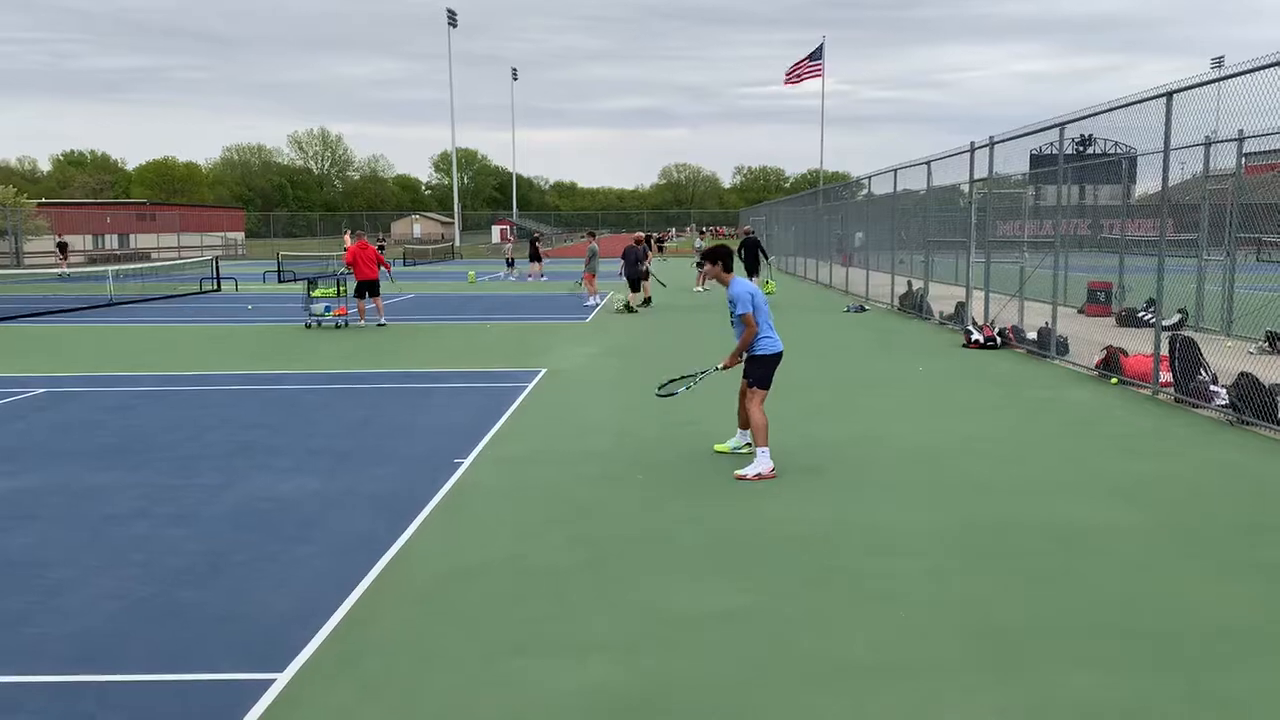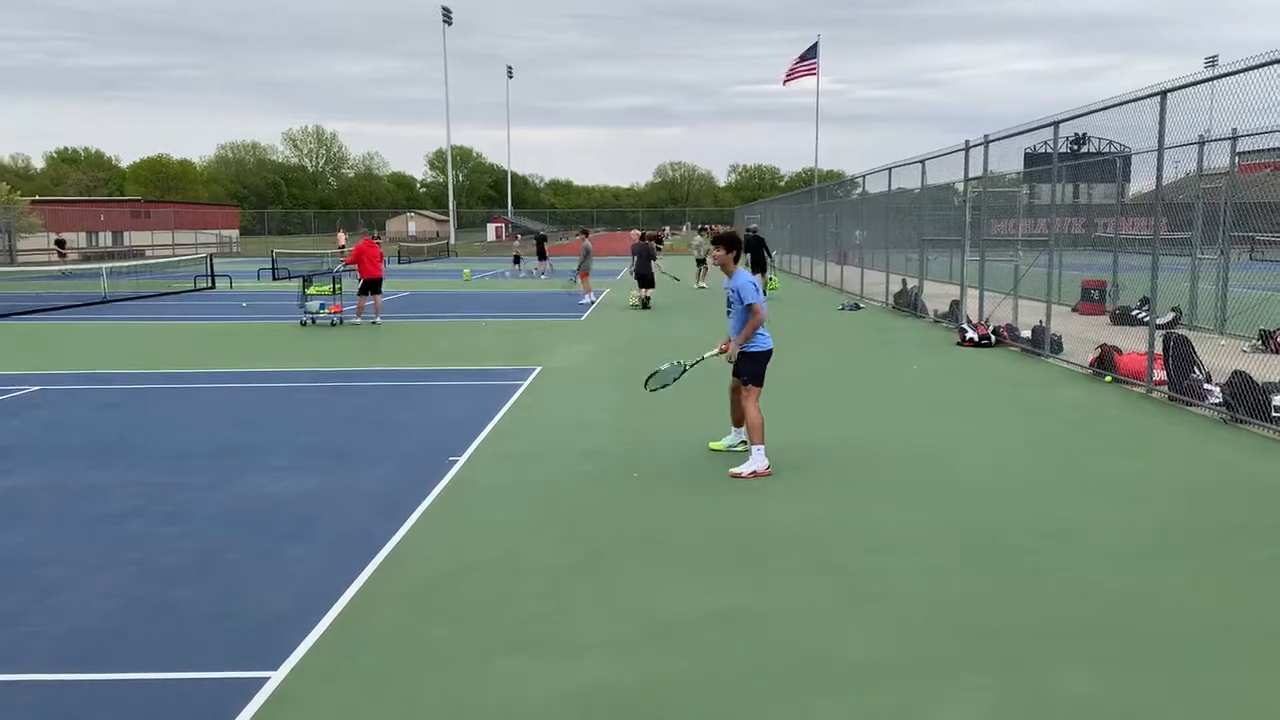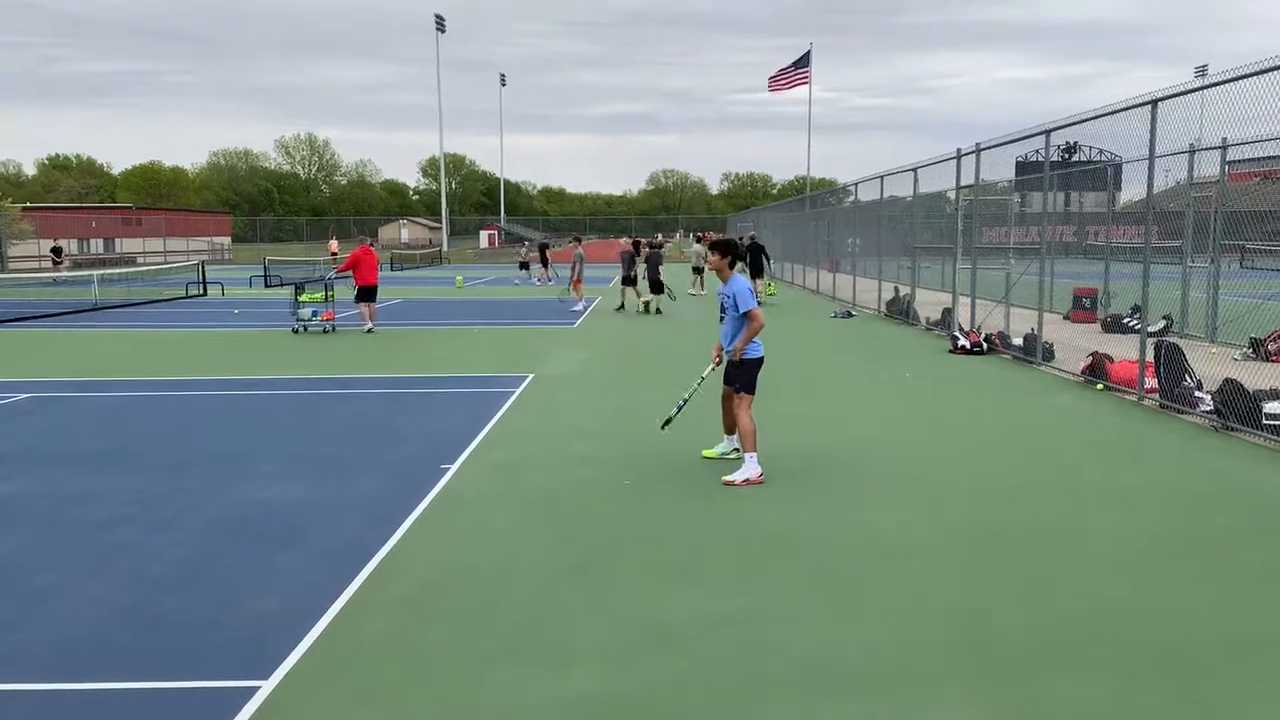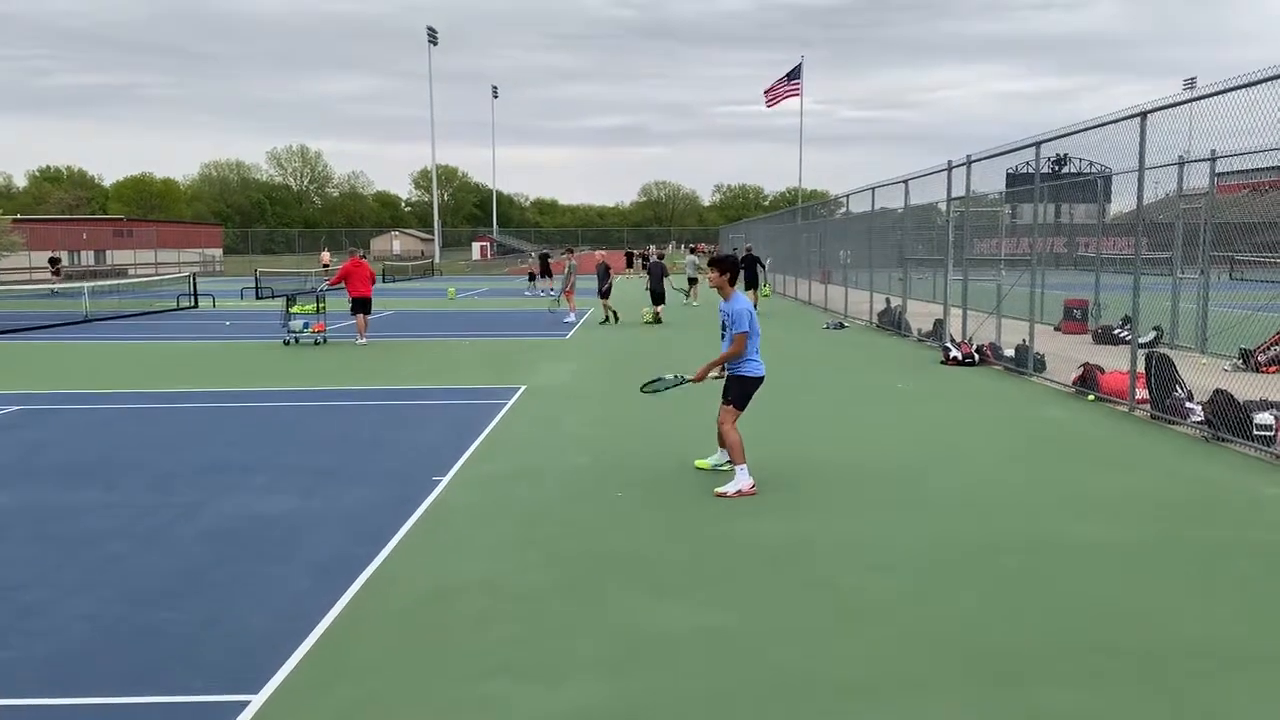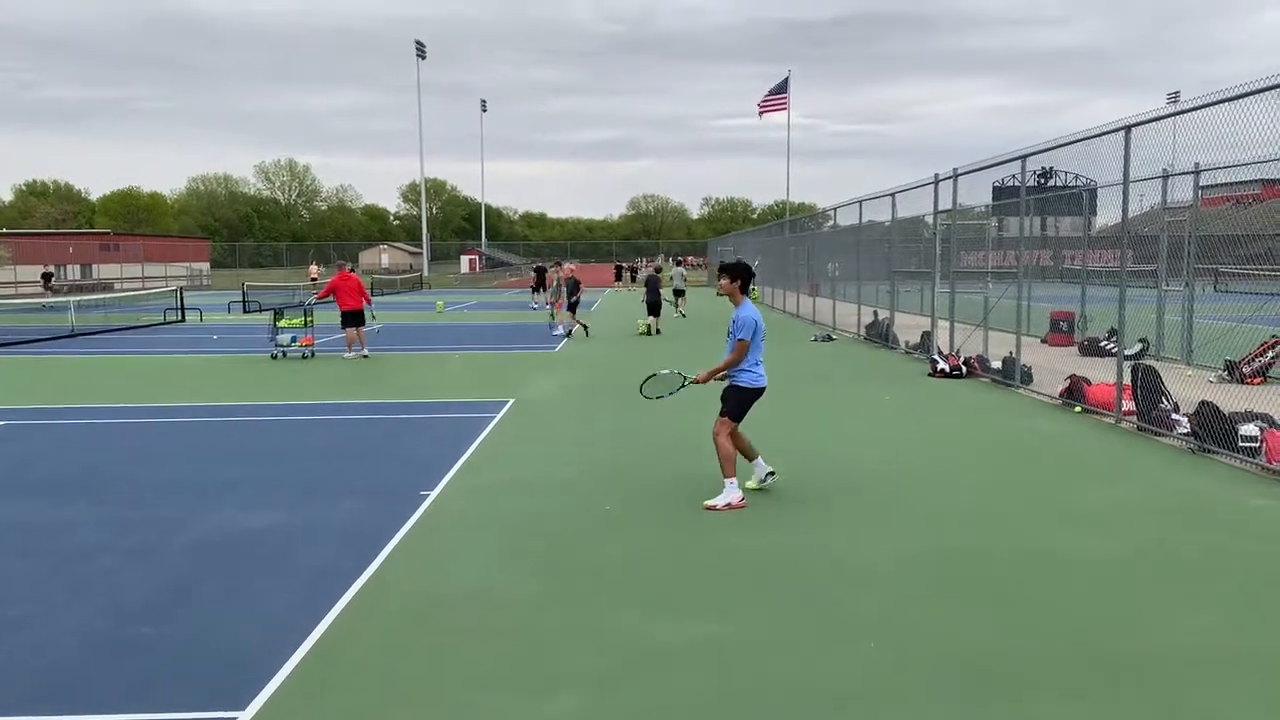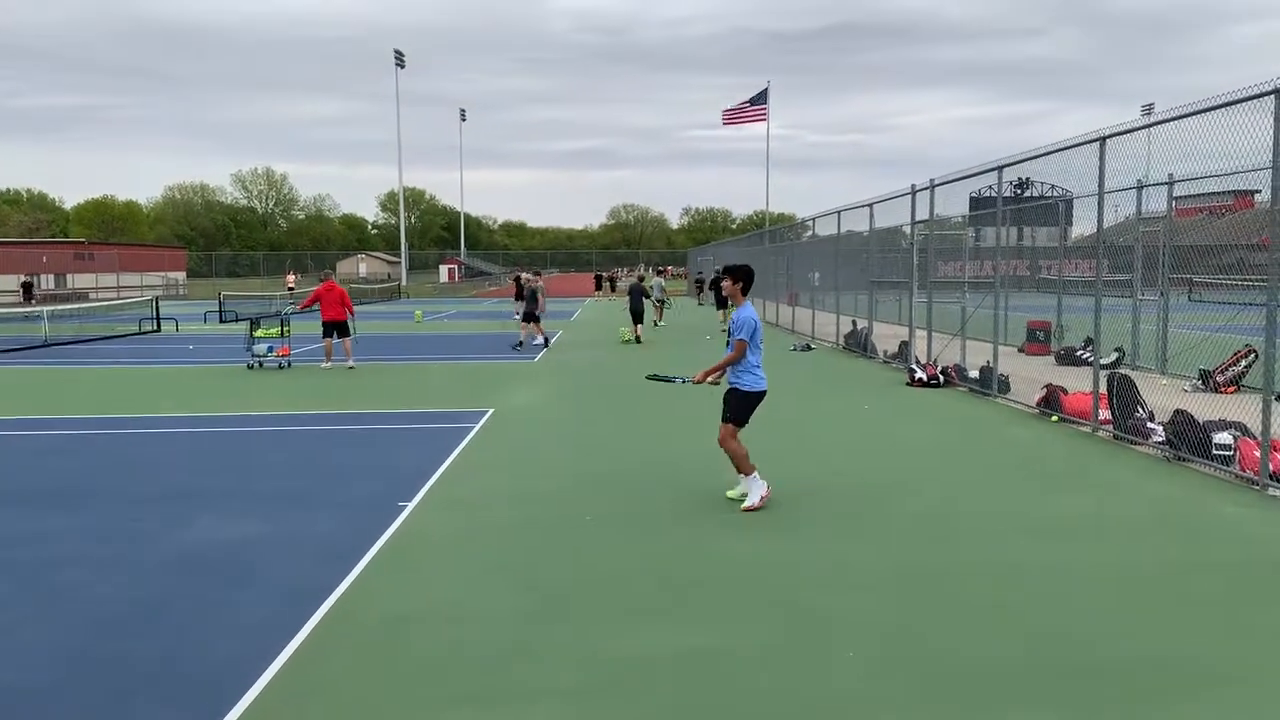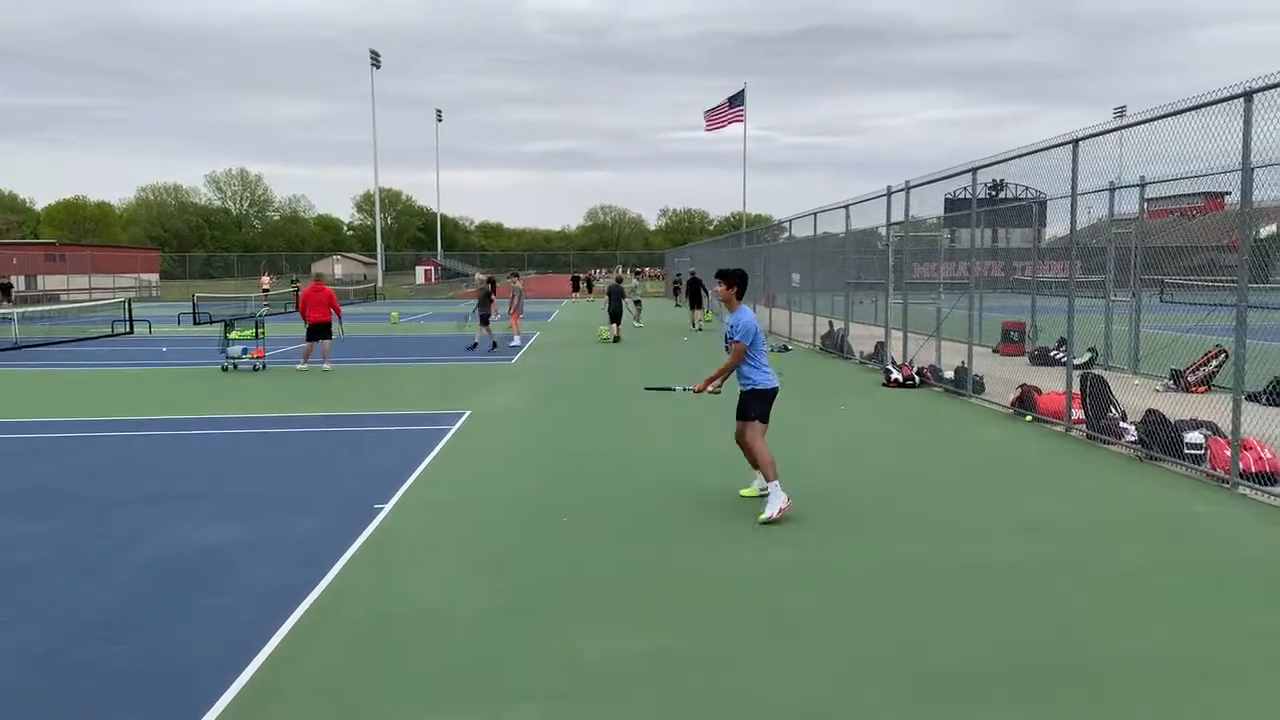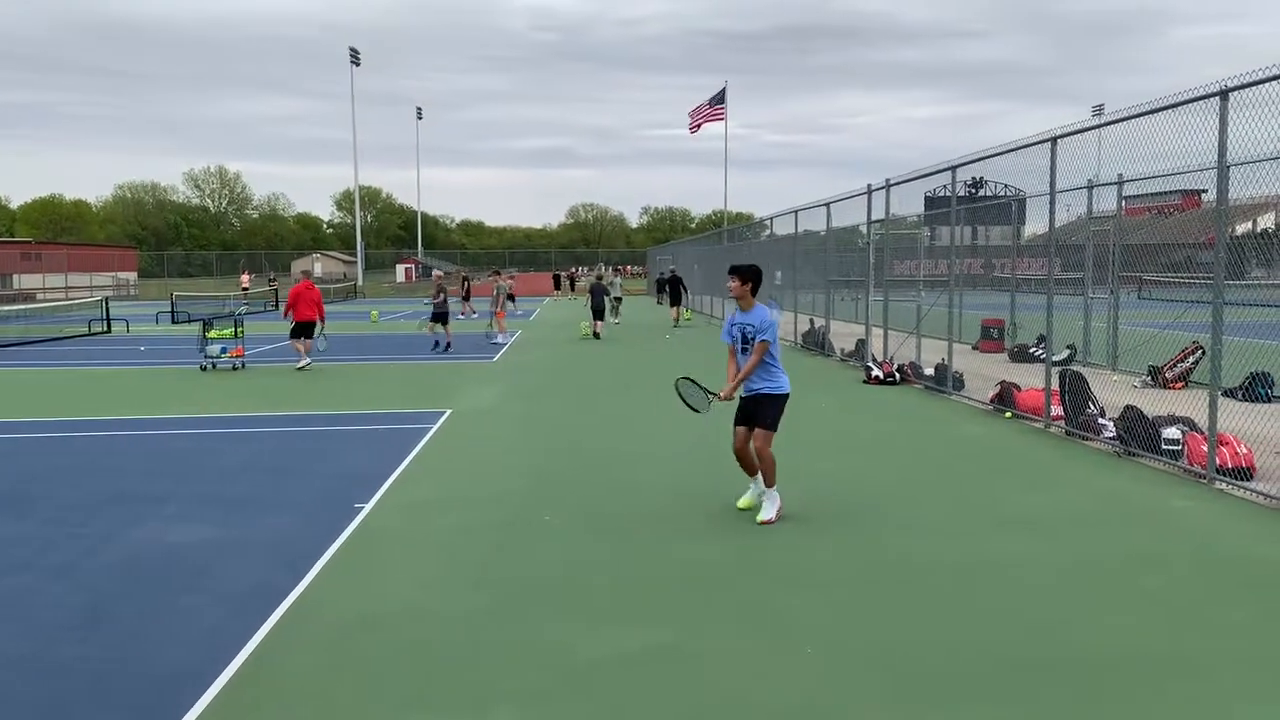
dt=0.4s
person 1, frame 1
left shoulder: (739, 291)
right shoulder: (736, 287)
left elbow: (751, 328)
left wrist: (734, 355)
right wrist: (740, 353)
left hip: (765, 351)
right hip: (759, 350)
left knee: (753, 403)
right knee: (744, 394)
left ankle: (764, 463)
right ankle: (743, 439)
person 1, frame 2
left shoulder: (743, 281)
right shoulder: (731, 280)
left elbow: (759, 316)
left wrist: (736, 344)
right wrist: (729, 340)
left hip: (754, 349)
right hip: (744, 348)
left knee: (749, 401)
right knee: (735, 391)
left ankle: (759, 461)
right ankle: (738, 438)
person 1, frame 3
left shoulder: (740, 287)
right shoulder: (723, 286)
left elbow: (757, 322)
left wrist: (738, 348)
right wrist: (719, 347)
left hip: (746, 356)
right hip: (734, 354)
left knee: (740, 408)
right knee: (726, 398)
left ankle: (752, 468)
right ankle: (730, 445)
person 1, frame 4
left shoulder: (740, 307)
right shoulder: (725, 304)
left elbow: (737, 349)
left wrist: (706, 368)
right wrist: (721, 366)
left hip: (747, 372)
right hip: (738, 371)
left knee: (725, 421)
right knee: (727, 415)
left ankle: (744, 480)
right ankle: (723, 457)
person 1, frame 5
left shoulder: (746, 316)
right shoulder: (739, 311)
left elbow: (738, 355)
left wrist: (710, 374)
right wrist: (723, 372)
left hip: (746, 383)
right hip: (742, 381)
left knee: (720, 432)
right knee: (730, 430)
left ankle: (732, 493)
right ankle: (762, 470)
person 1, frame 6
left shoulder: (746, 316)
right shoulder: (738, 313)
left elbow: (737, 355)
left wrist: (707, 373)
right wrist: (720, 373)
left hip: (748, 387)
right hip: (740, 385)
left knee: (726, 437)
right knee: (730, 436)
left ankle: (758, 486)
right ankle: (747, 485)
person 1, frame 7
left shoulder: (746, 322)
right shoulder: (730, 318)
left elbow: (734, 359)
left wrist: (707, 381)
right wrist: (718, 383)
left hip: (762, 386)
right hip: (748, 386)
left knee: (754, 439)
right knee: (740, 436)
left ankle: (778, 496)
right ankle: (763, 481)
person 1, frame 8
left shoulder: (766, 318)
right shoulder: (732, 319)
left elbow: (756, 358)
right elbow: (733, 357)
left wrist: (733, 387)
right wrist: (729, 387)
left hip: (773, 390)
right hip: (748, 391)
left knee: (761, 446)
right knee: (739, 446)
left ankle: (772, 498)
right ankle: (756, 483)
